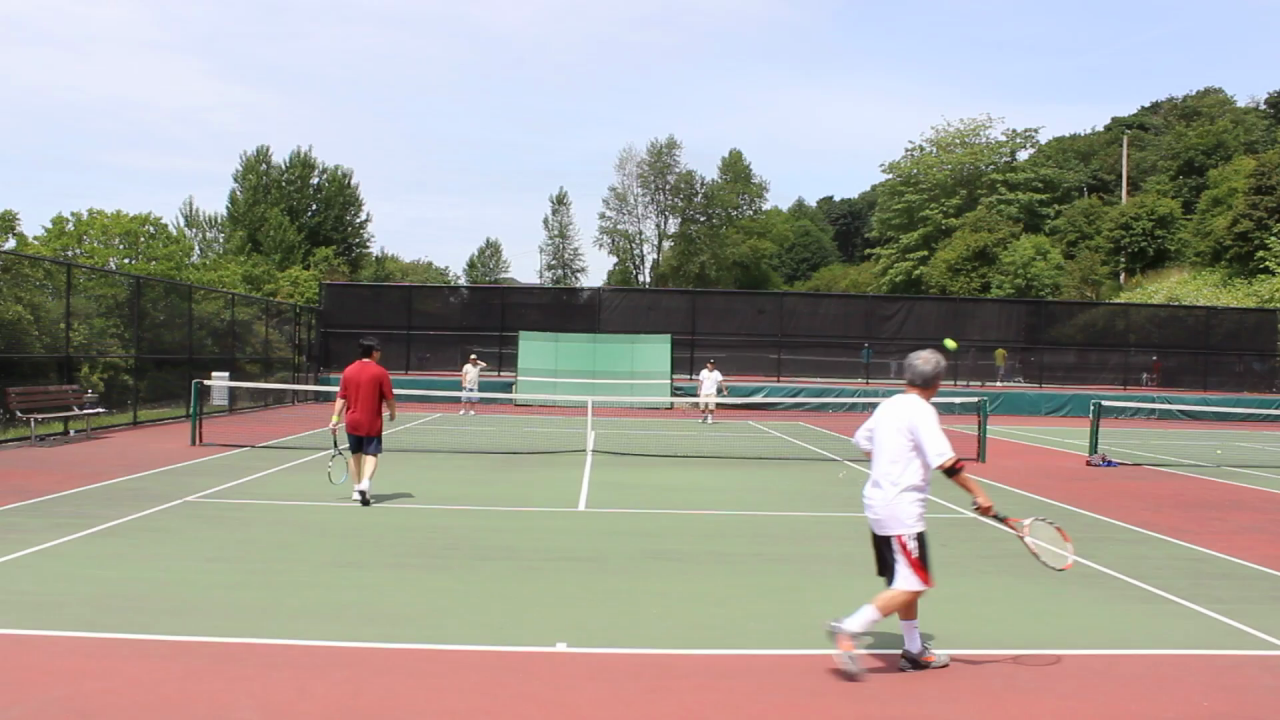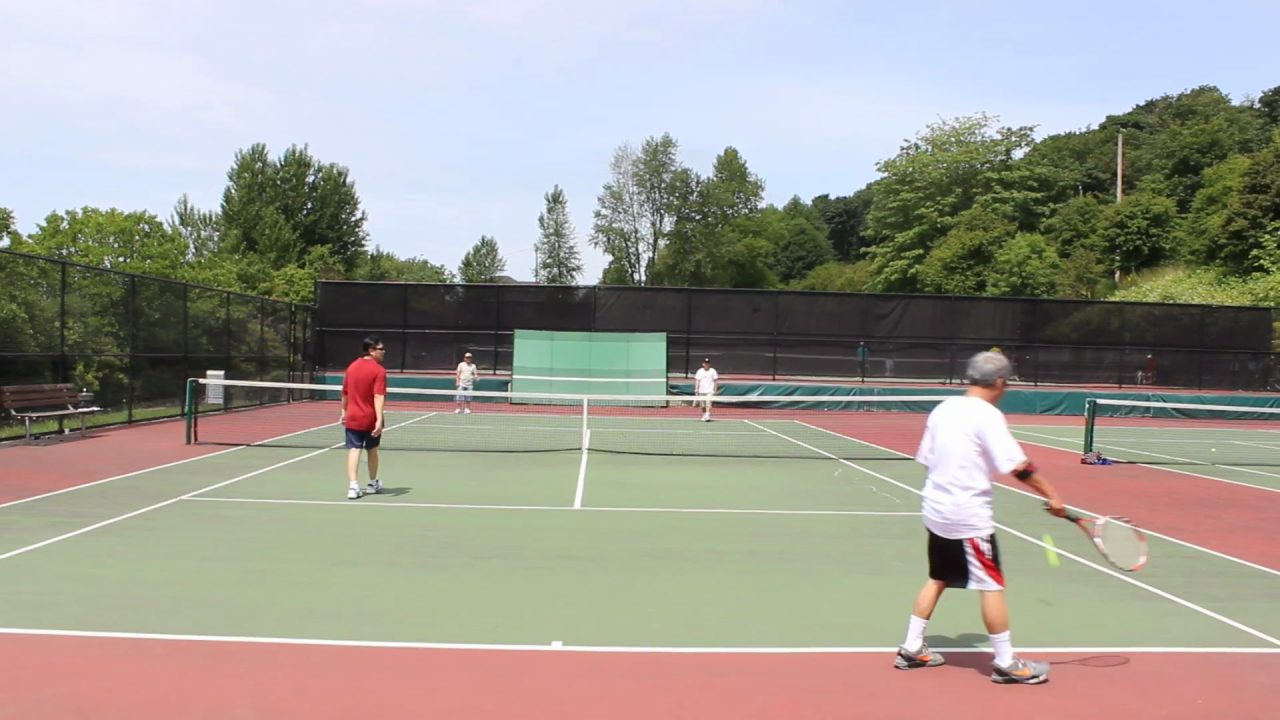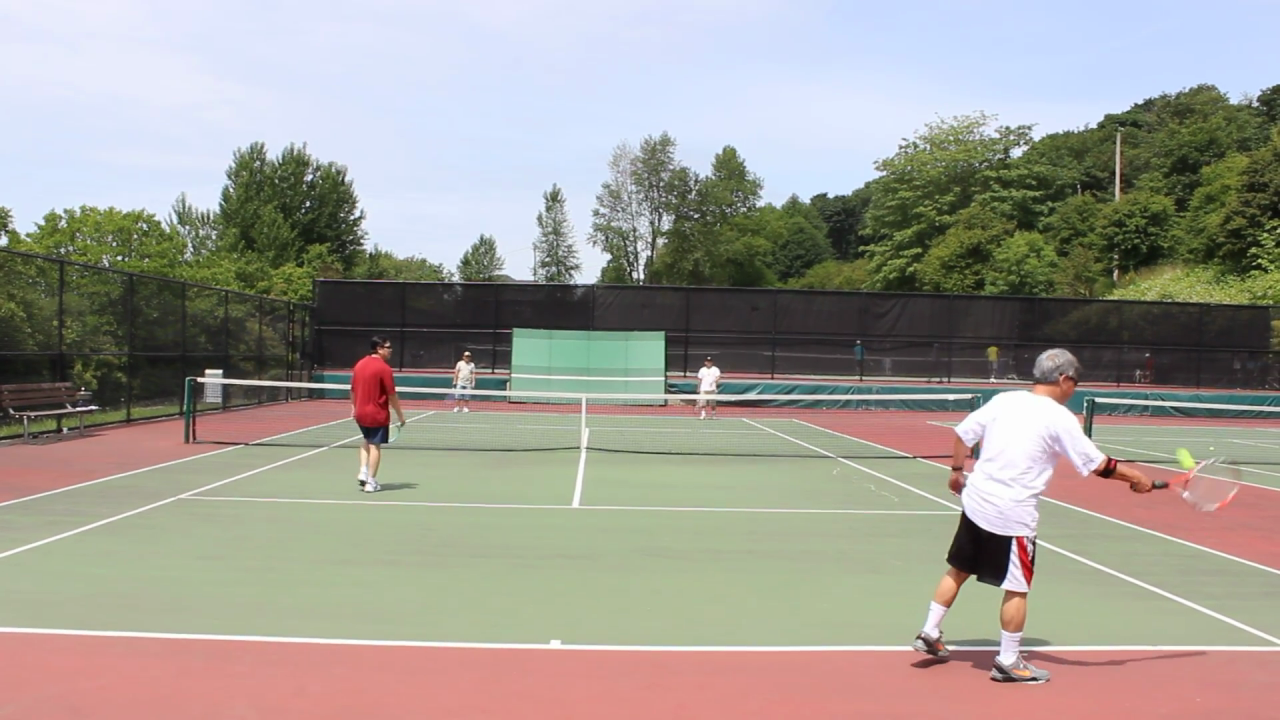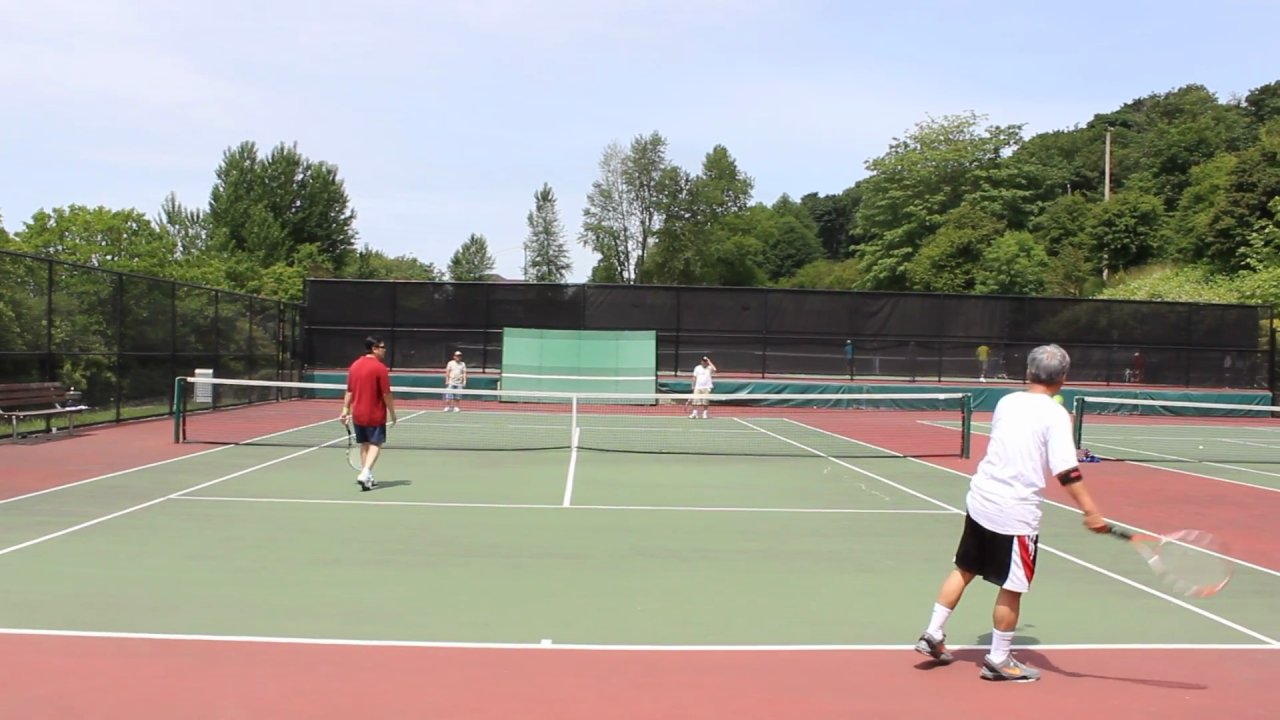
dt=0.4s
person 1, frame 1
left shoulder: (888, 406)
right shoulder: (922, 412)
left elbow: (863, 441)
right elbow: (946, 461)
right wrist: (976, 493)
left hip: (881, 505)
right hip: (899, 512)
left knee: (903, 581)
right knee: (912, 586)
left ankle: (913, 650)
right ankle: (849, 628)
person 1, frame 2
left shoulder: (943, 409)
right shoulder: (987, 416)
left elbow: (925, 459)
right elbow: (1016, 464)
right wrist: (1050, 494)
left hip: (936, 510)
right hip: (967, 516)
left knee: (938, 579)
right knee: (992, 586)
left ankle: (911, 649)
right ankle: (1006, 662)
person 1, frame 3
left shoulder: (1004, 400)
right shoulder: (1061, 418)
left elbow: (962, 433)
right elbow: (1096, 464)
left wrist: (957, 471)
right wrist: (1135, 478)
left hip: (976, 500)
right hip: (1012, 512)
left knee: (957, 570)
right knee: (1017, 588)
left ankle: (929, 633)
right ankle: (1008, 662)
person 1, frame 4
left shoulder: (1007, 402)
right shoulder: (1055, 415)
right elbow: (1066, 469)
right wrist: (1089, 509)
left hip: (980, 500)
right hip: (1015, 511)
left knee: (965, 569)
right knee: (1012, 587)
left ankle: (933, 635)
right ankle: (998, 660)
